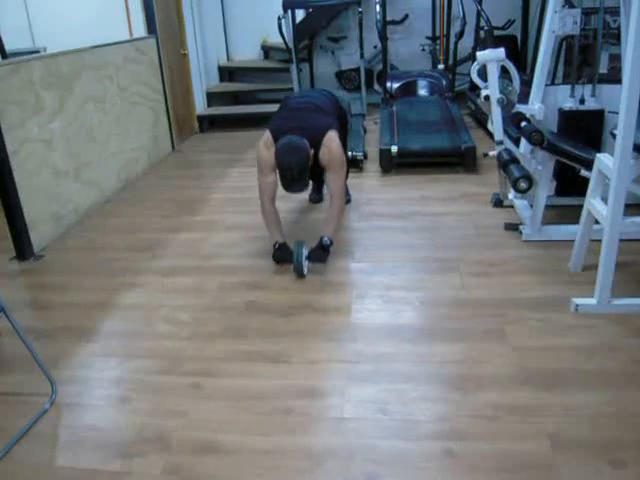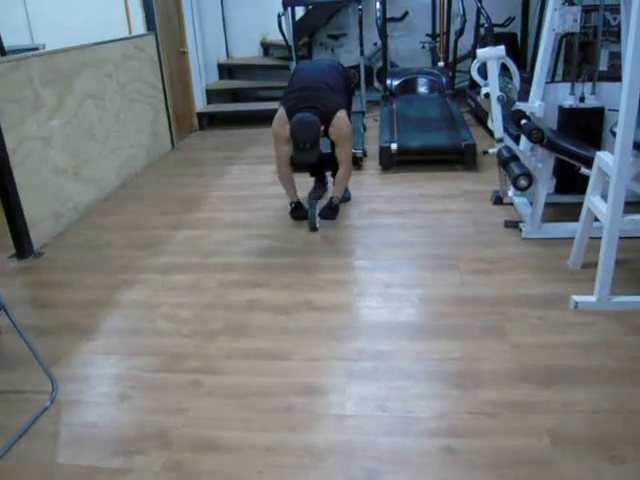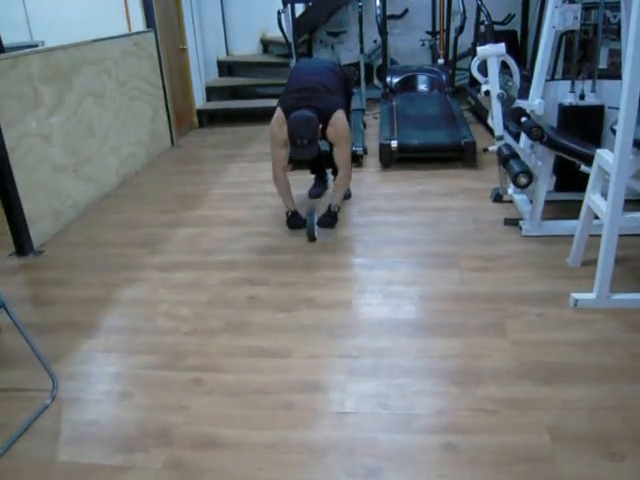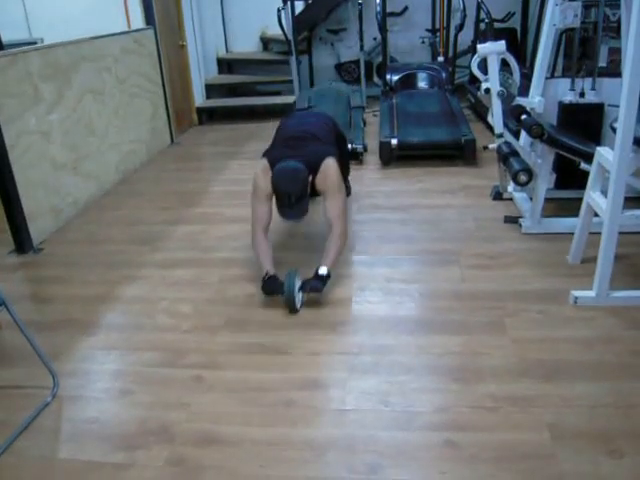
dt=0.5s
person 1, frame 1
left shoulder: (330, 146)
right shoulder: (267, 147)
left elbow: (337, 199)
right elbow: (267, 201)
left wrist: (325, 243)
right wrist: (279, 244)
left hip: (331, 103)
left knee: (340, 167)
left ankle: (341, 183)
right ankle: (317, 182)
person 1, frame 2
left shoulder: (339, 121)
right shoulder: (281, 122)
left elbow: (345, 165)
right elbow: (283, 166)
left wrist: (334, 202)
right wrist: (294, 203)
left knee: (341, 143)
right knee: (304, 152)
left ankle: (338, 181)
right ankle: (319, 179)
person 1, frame 3
left shoulder: (336, 122)
right shoulder: (279, 123)
left elbow: (345, 169)
right elbow: (279, 171)
left wrist: (333, 209)
right wrist: (291, 211)
left hip: (336, 73)
left knee: (341, 143)
left ankle: (335, 179)
right ankle: (320, 176)
person 1, frame 4
left shoulder: (327, 169)
right shoulder: (264, 173)
left elbow: (338, 228)
right elbow: (259, 230)
left wrist: (322, 273)
right wrist: (269, 275)
left hip: (327, 125)
left knee: (341, 185)
left ankle: (343, 183)
